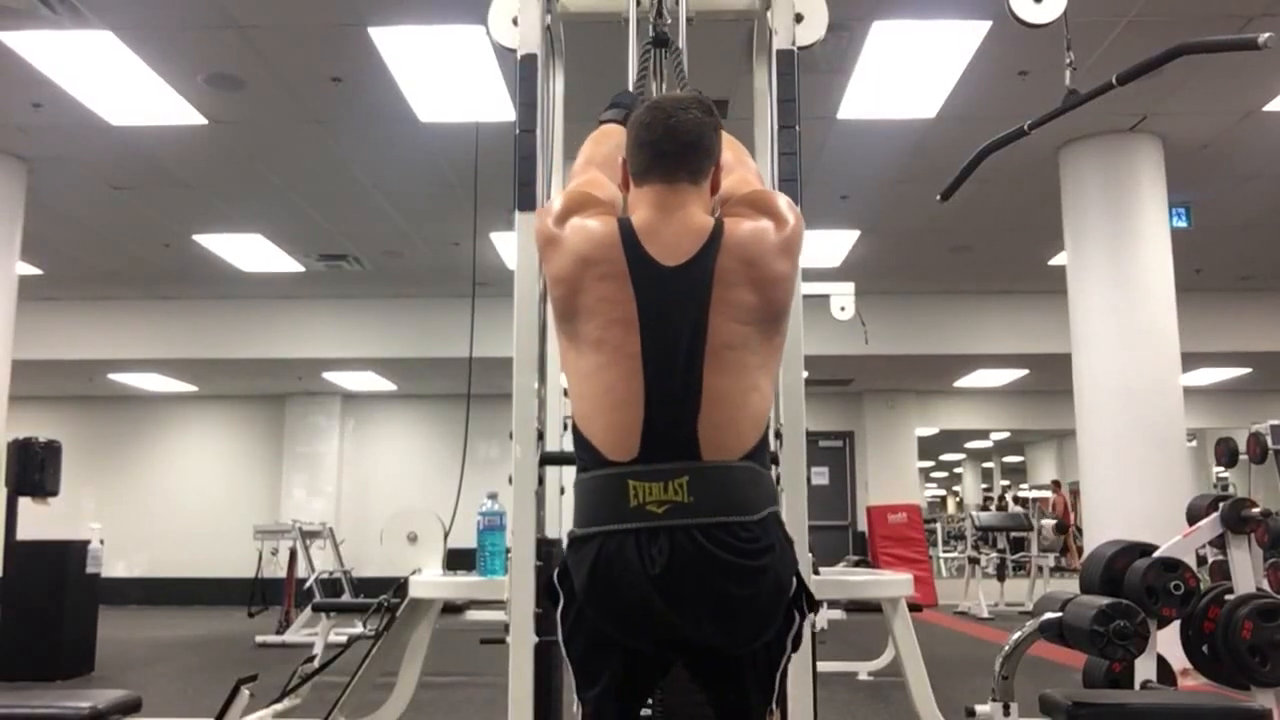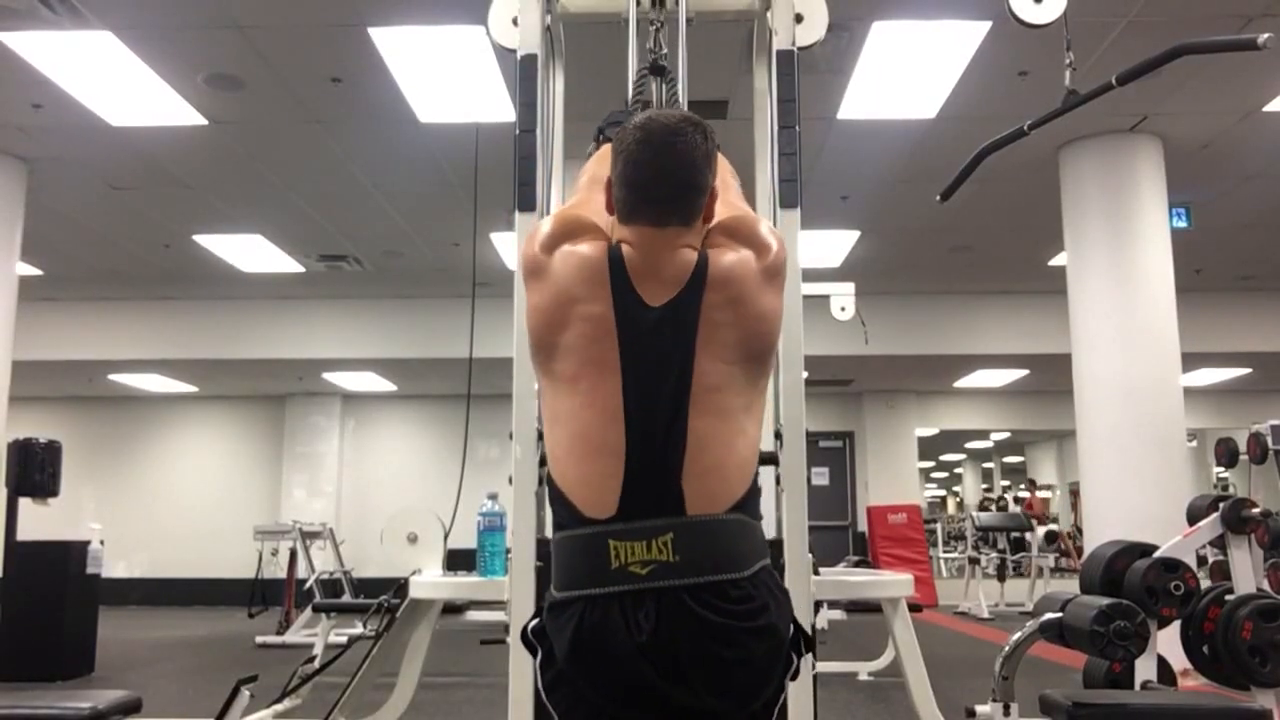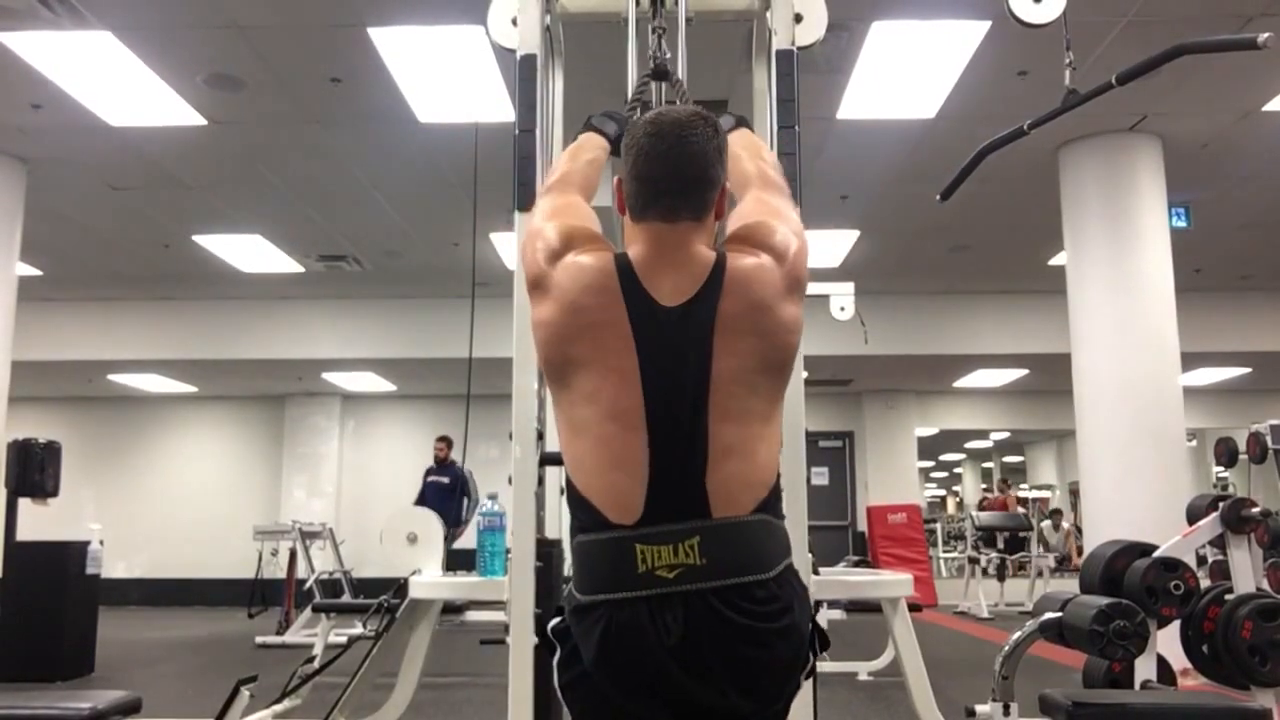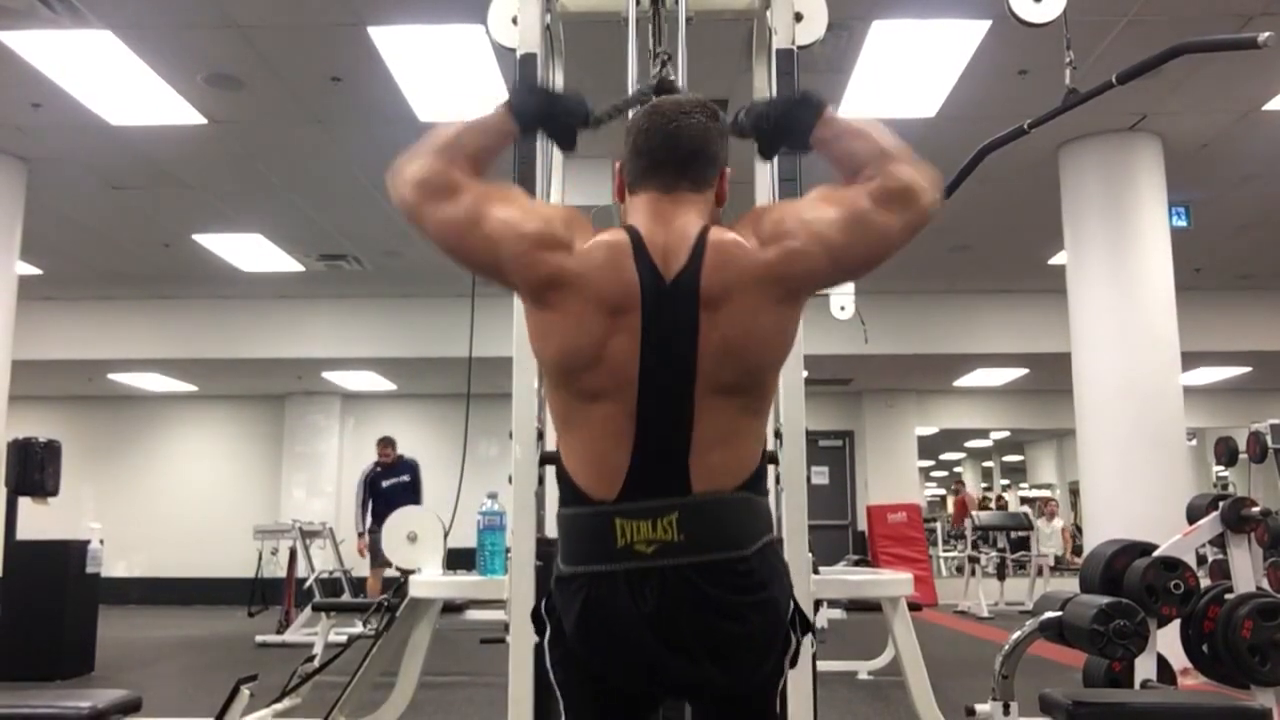
dt=1s
person 1, frame 1
left shoulder: (572, 237)
right shoulder: (767, 236)
left elbow: (591, 168)
right elbow: (740, 170)
left wrist: (616, 116)
right wrist: (701, 122)
left hip: (611, 557)
right hip: (738, 554)
person 1, frame 2
left shoulder: (556, 265)
right shoulder: (753, 267)
left elbow: (591, 190)
right elbow: (724, 194)
left wrist: (611, 140)
right wrist: (695, 152)
left hip: (594, 620)
right hip: (732, 615)
person 1, frame 3
left shoulder: (563, 277)
right shoulder: (769, 272)
left elbow: (561, 189)
right elbow: (765, 186)
left wrist: (599, 132)
right wrist: (736, 128)
left hip: (614, 625)
right hip: (752, 617)
person 1, frame 4
left shoulder: (560, 261)
right shoulder: (771, 258)
left elbow: (418, 181)
right elbow: (908, 188)
left wrist: (523, 112)
right wrist: (809, 118)
left hip: (598, 597)
right hip: (736, 589)
